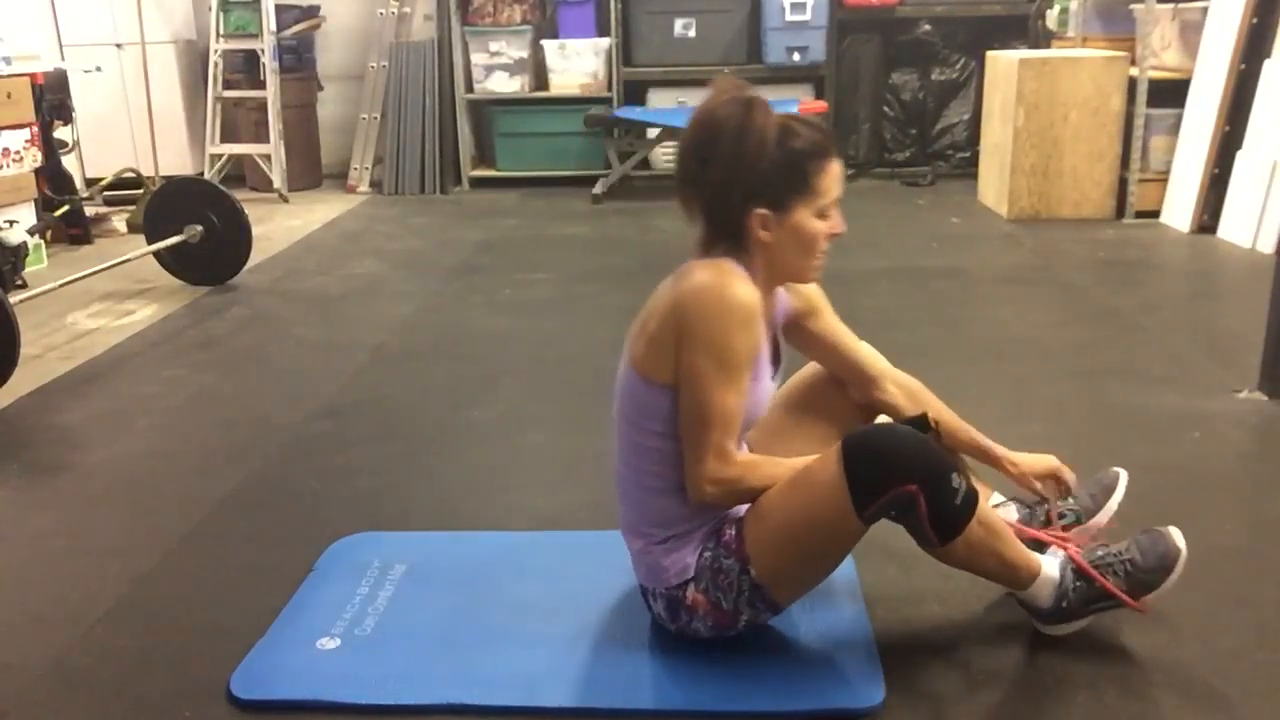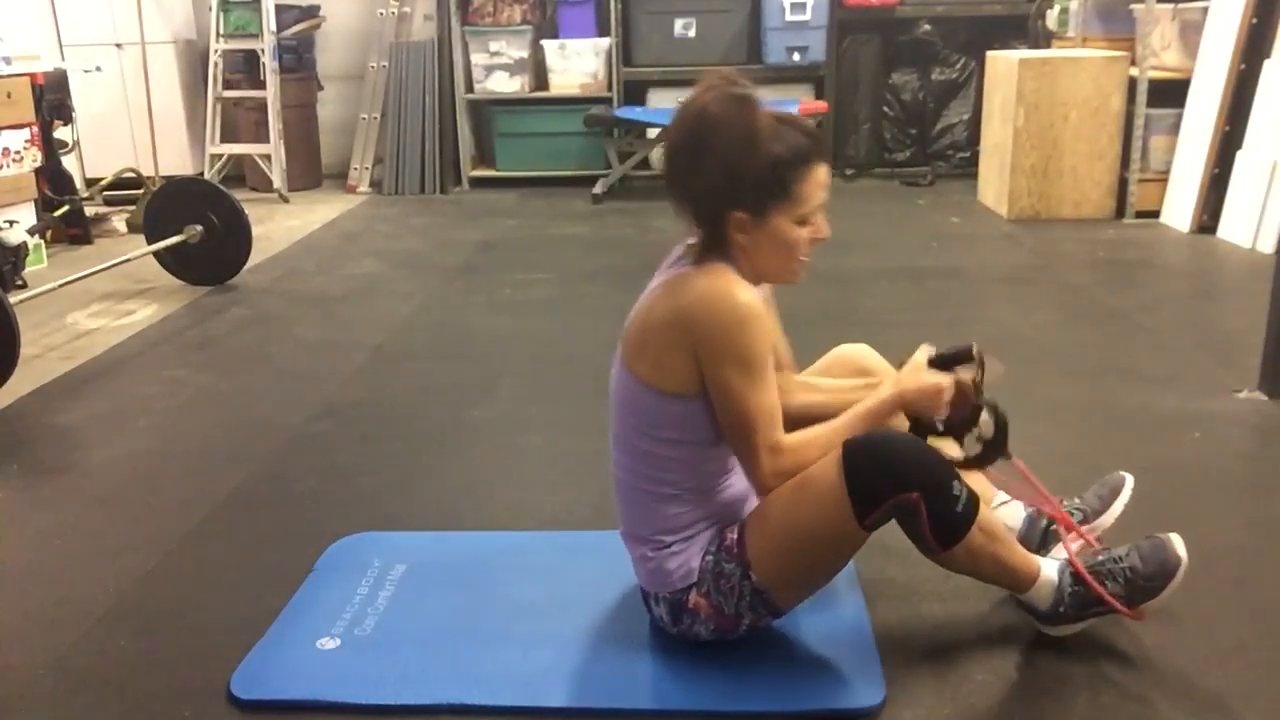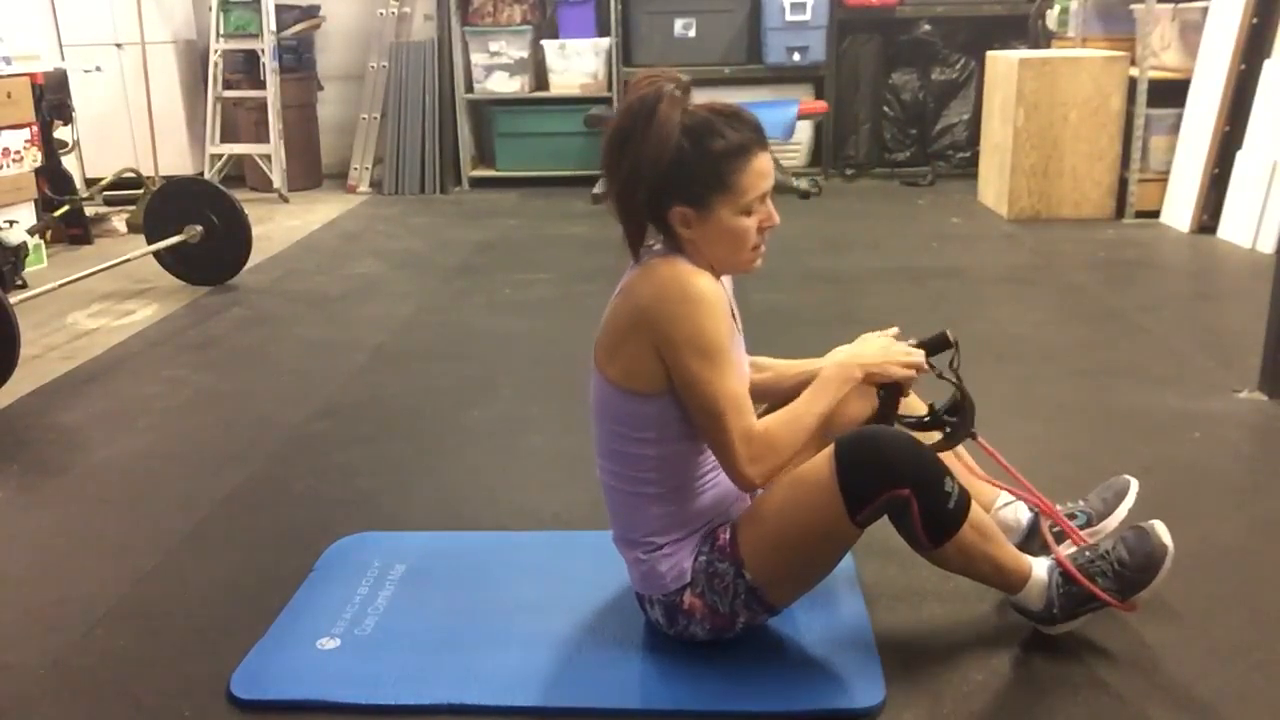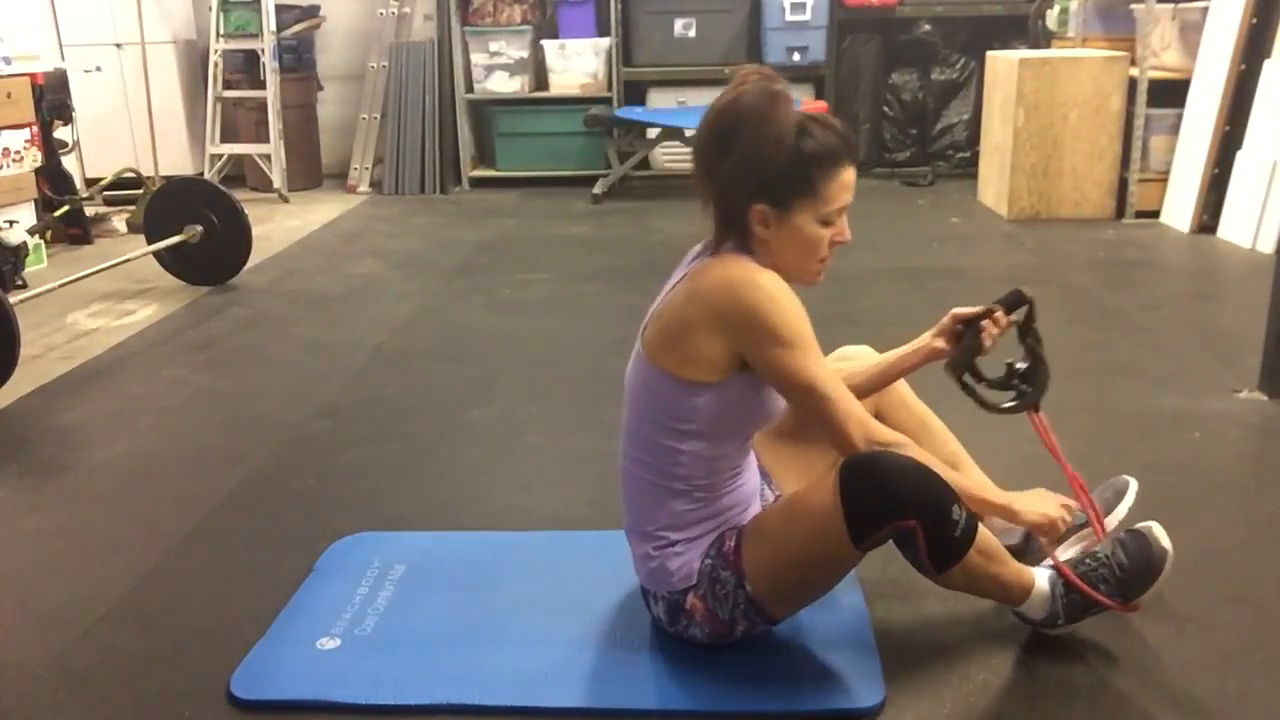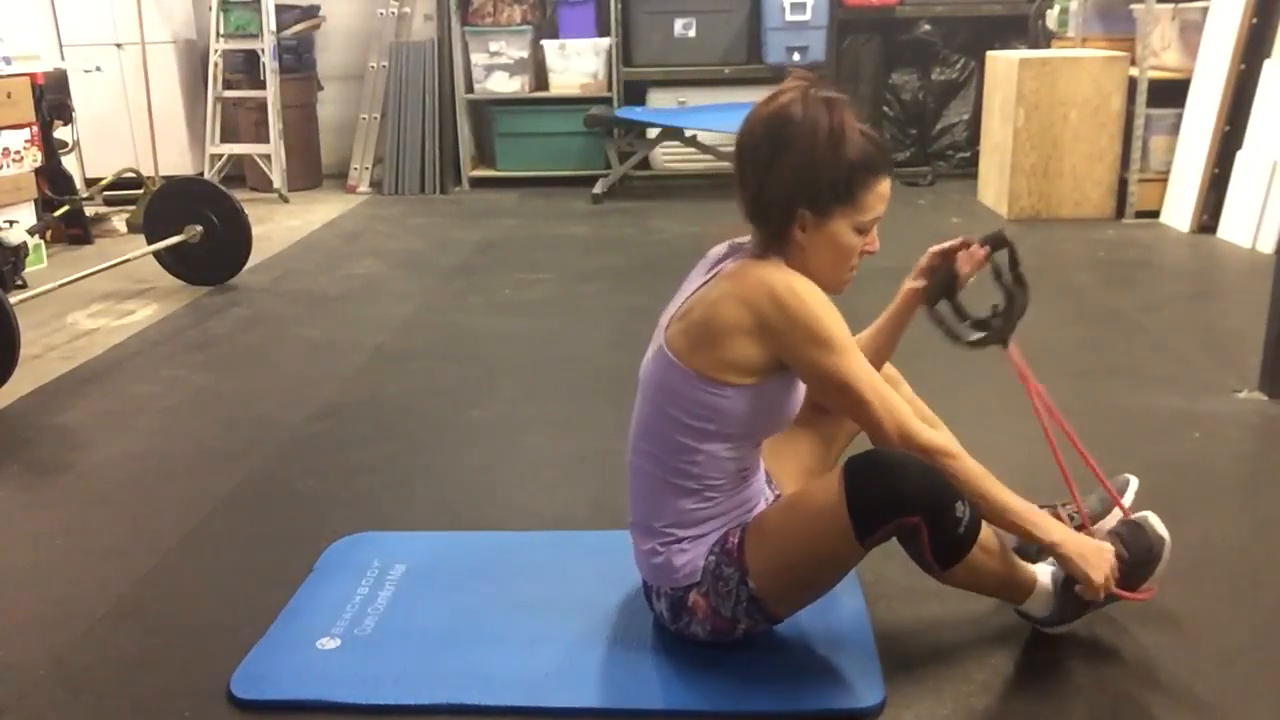
dt=0.5s
person 1, frame 1
left shoulder: (771, 284)
right shoulder: (723, 296)
left elbow: (886, 385)
right elbow: (712, 477)
left wrist: (1002, 458)
right wrist: (847, 467)
left hip: (716, 532)
right hip: (698, 584)
left knee: (862, 367)
right knee: (892, 459)
left ankle: (1007, 521)
right ankle: (1051, 589)
person 1, frame 2
left shoulder: (710, 269)
right shoulder: (724, 302)
left elbow: (781, 393)
right elbow: (770, 464)
left wrist: (896, 390)
right wrist: (890, 401)
left hip: (712, 525)
right hip: (699, 585)
left knee: (858, 365)
right knee: (892, 464)
left ankle: (1015, 525)
right ankle: (1051, 592)
person 1, frame 3
left shoulder: (673, 269)
right shoulder: (683, 293)
left elbow: (737, 381)
right elbow: (750, 460)
left wrist: (855, 367)
right wrist: (846, 371)
left hip: (703, 531)
right hip: (695, 586)
left knee: (866, 386)
right knee: (885, 460)
left ankle: (1020, 526)
right ankle: (1043, 591)
person 1, frame 4
left shoulder: (726, 262)
right shoulder: (746, 291)
left elbow: (823, 392)
right elbow: (857, 440)
left wrist: (928, 348)
right wrist: (1001, 503)
left hip: (724, 513)
right hip: (701, 586)
left knee: (856, 365)
right knee: (892, 484)
left ankle: (1031, 531)
right ankle: (1043, 597)
person 1, frame 5
left shoulder: (742, 263)
right shoulder: (778, 294)
left elbow: (843, 381)
right elbow: (910, 441)
left wrist: (914, 292)
right wrist: (1054, 536)
left hip: (719, 525)
right hip: (702, 583)
left knee: (864, 384)
right knee: (896, 480)
left ankle: (1025, 533)
right ankle: (1041, 593)
